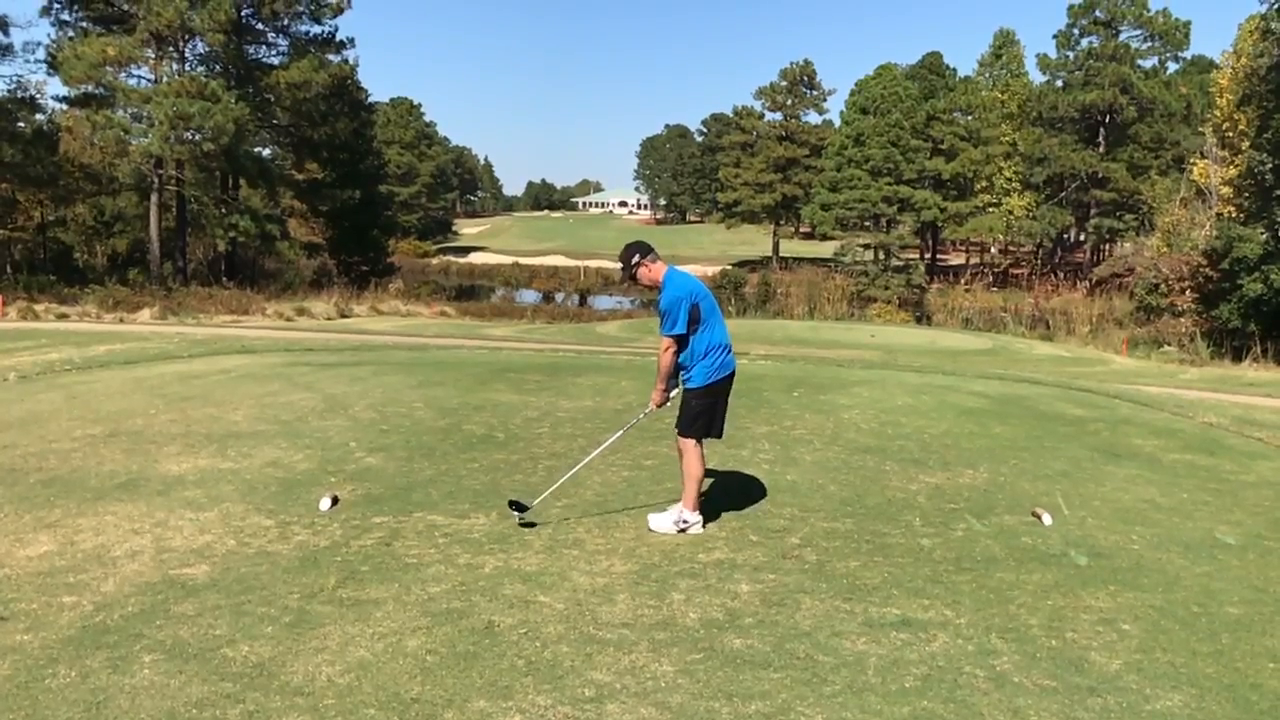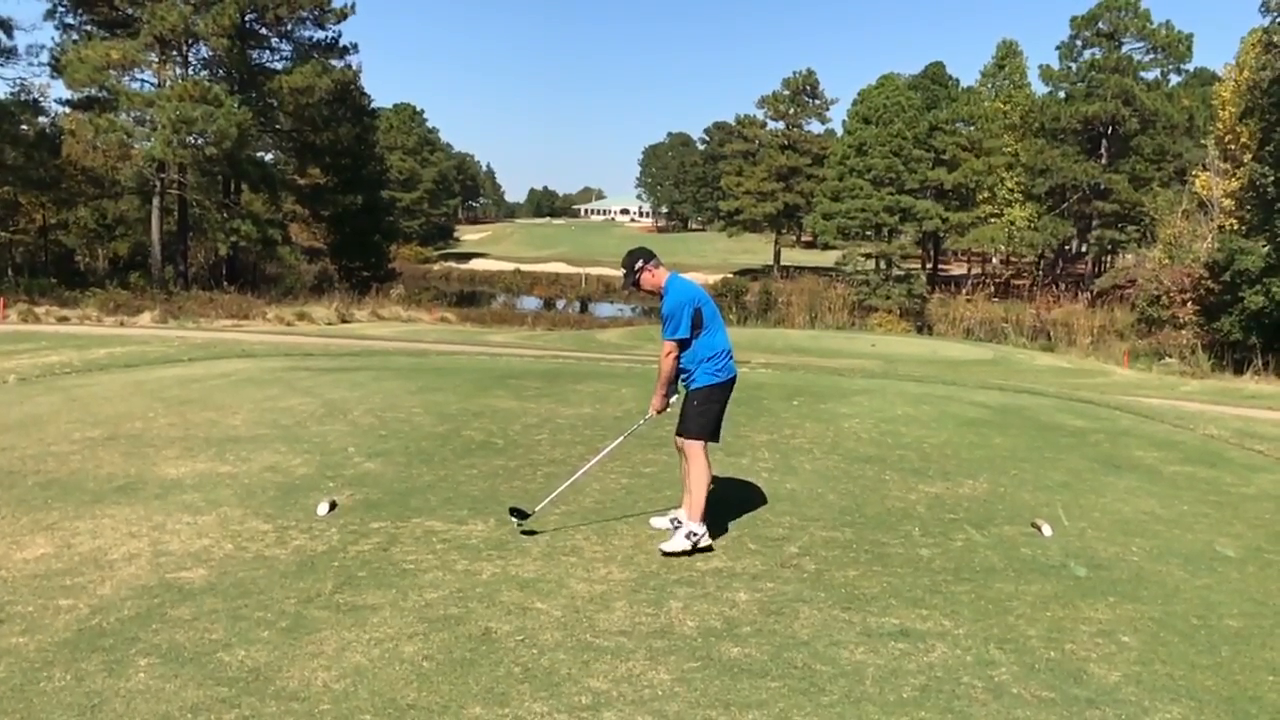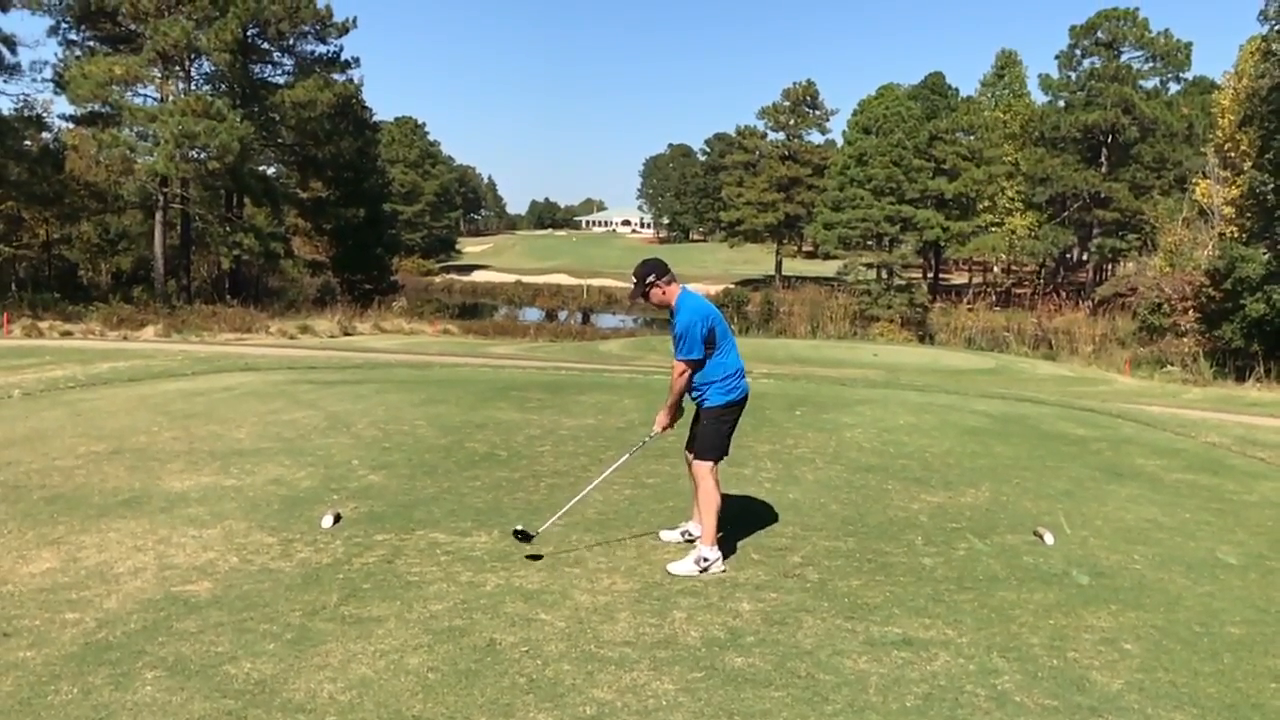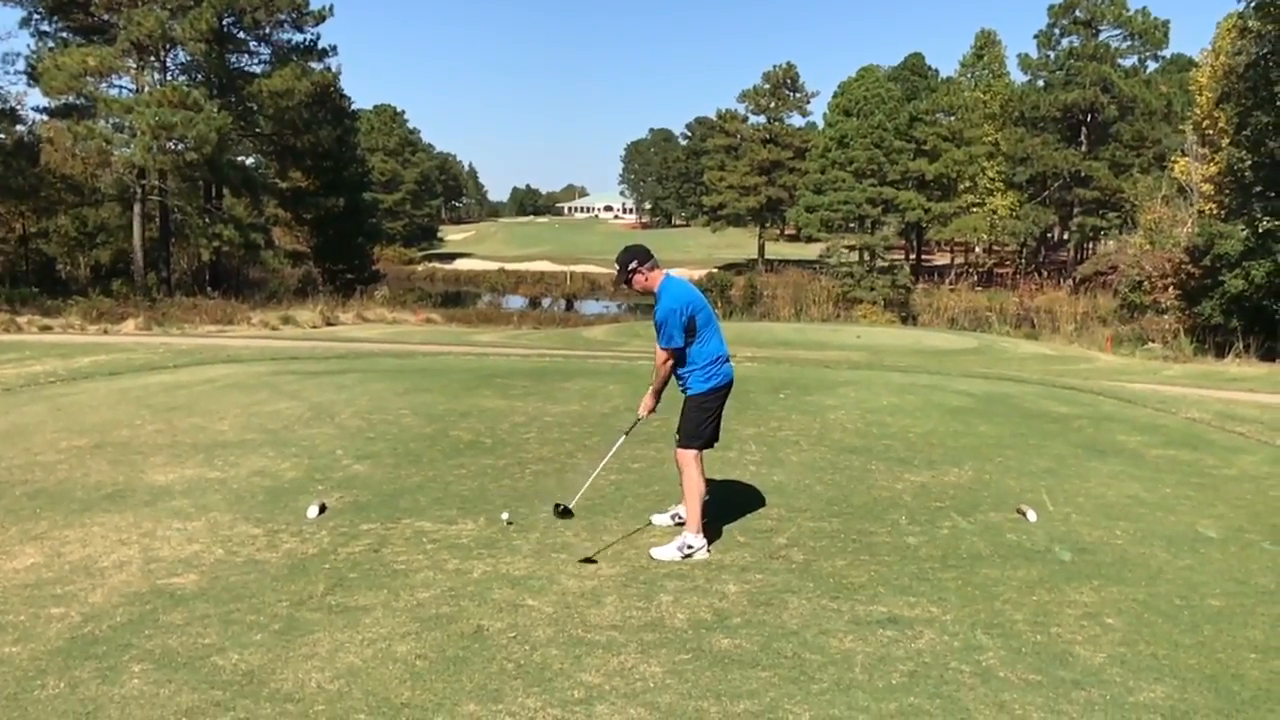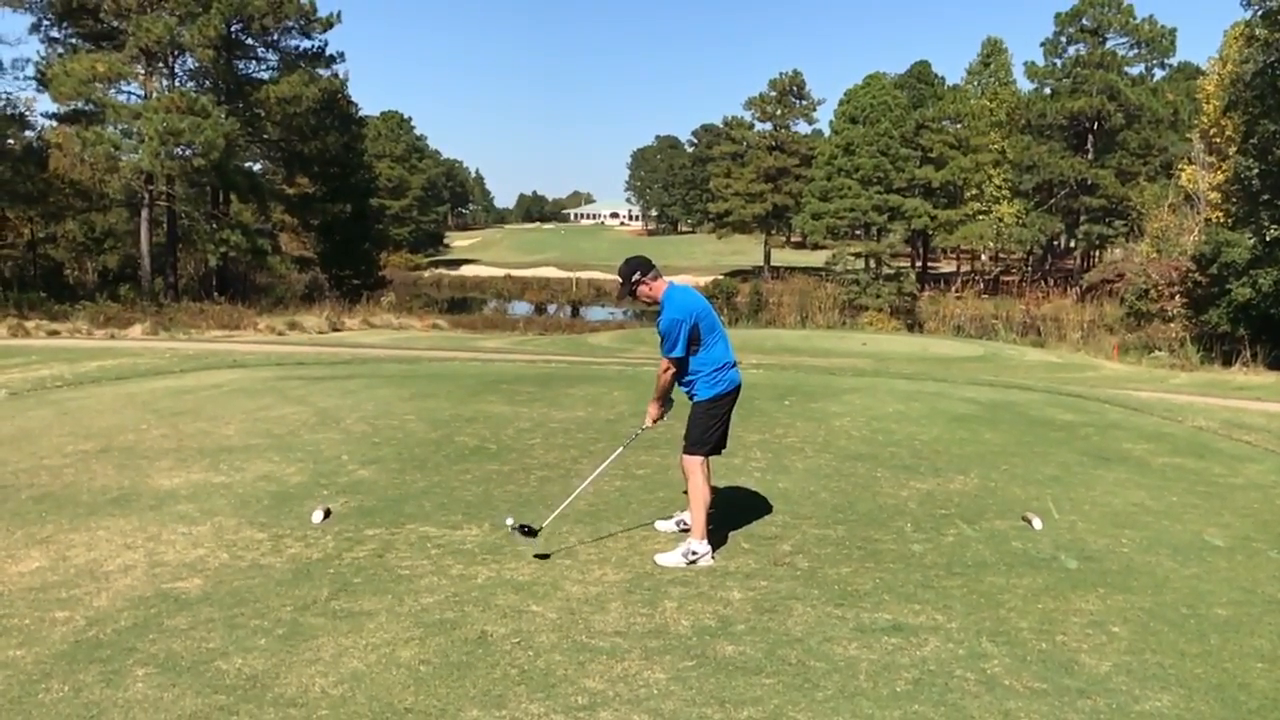
dt=1s
person 1, frame 1
left shoulder: (673, 292)
right shoulder: (678, 281)
left elbow: (669, 348)
left wrist: (660, 388)
right wrist: (670, 382)
left hip: (707, 372)
right hip: (707, 370)
left knee: (689, 441)
right knee: (686, 439)
left ankle: (690, 516)
right ankle: (687, 505)
person 1, frame 2
left shoulder: (677, 296)
right shoulder: (678, 290)
left elbow: (670, 353)
left wrist: (660, 394)
right wrist: (669, 389)
left hip: (711, 376)
right hip: (703, 376)
left knee: (695, 446)
right knee: (684, 442)
left ankle: (696, 528)
right ankle: (686, 513)
person 1, frame 3
left shoulder: (689, 315)
right shoulder: (685, 305)
left elbow: (683, 371)
right elbow: (685, 367)
left wrist: (667, 411)
right wrist: (674, 406)
left hip: (723, 395)
right hip: (714, 393)
left knee: (704, 466)
right knee: (694, 457)
left ankle: (708, 552)
right ankle: (697, 525)
person 1, frame 4
left shoulder: (670, 302)
right shoulder: (673, 287)
left elbow: (667, 358)
right elbow: (666, 350)
left wrist: (653, 396)
right wrist: (653, 389)
left hip: (706, 381)
right hip: (708, 377)
left knee: (687, 454)
right knee: (690, 447)
left ankle: (693, 539)
right ankle: (688, 509)
person 1, frame 5
left shoulder: (673, 312)
right shoulder: (679, 293)
left elbow: (669, 367)
left wrist: (656, 403)
right wrist: (665, 397)
left hip: (713, 387)
right hip: (716, 382)
left knee: (693, 460)
right knee: (696, 455)
left ankle: (698, 545)
right ankle: (693, 515)
